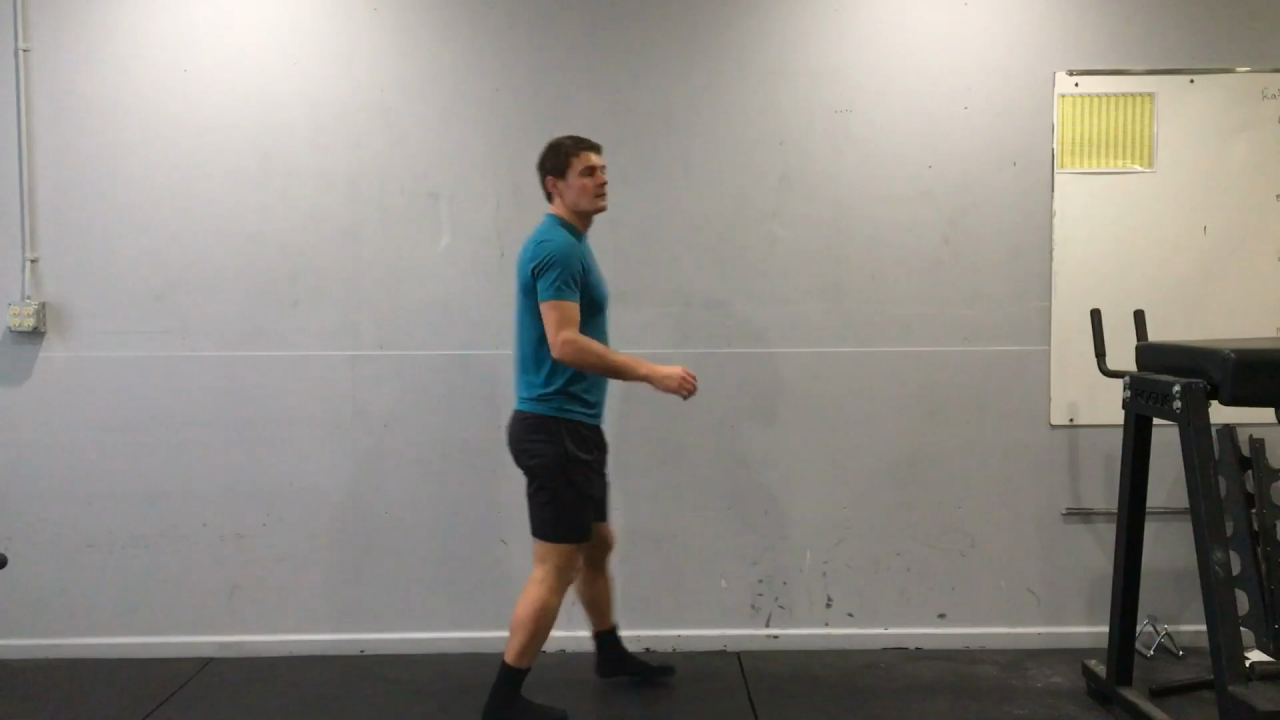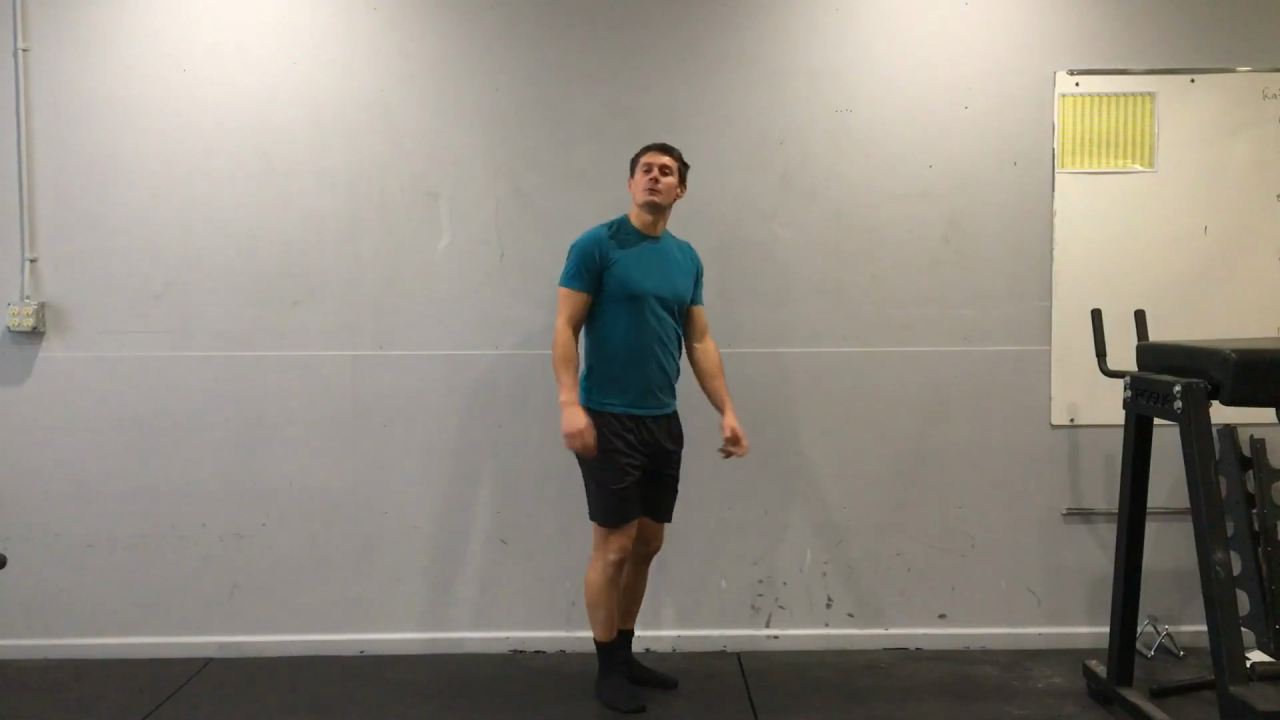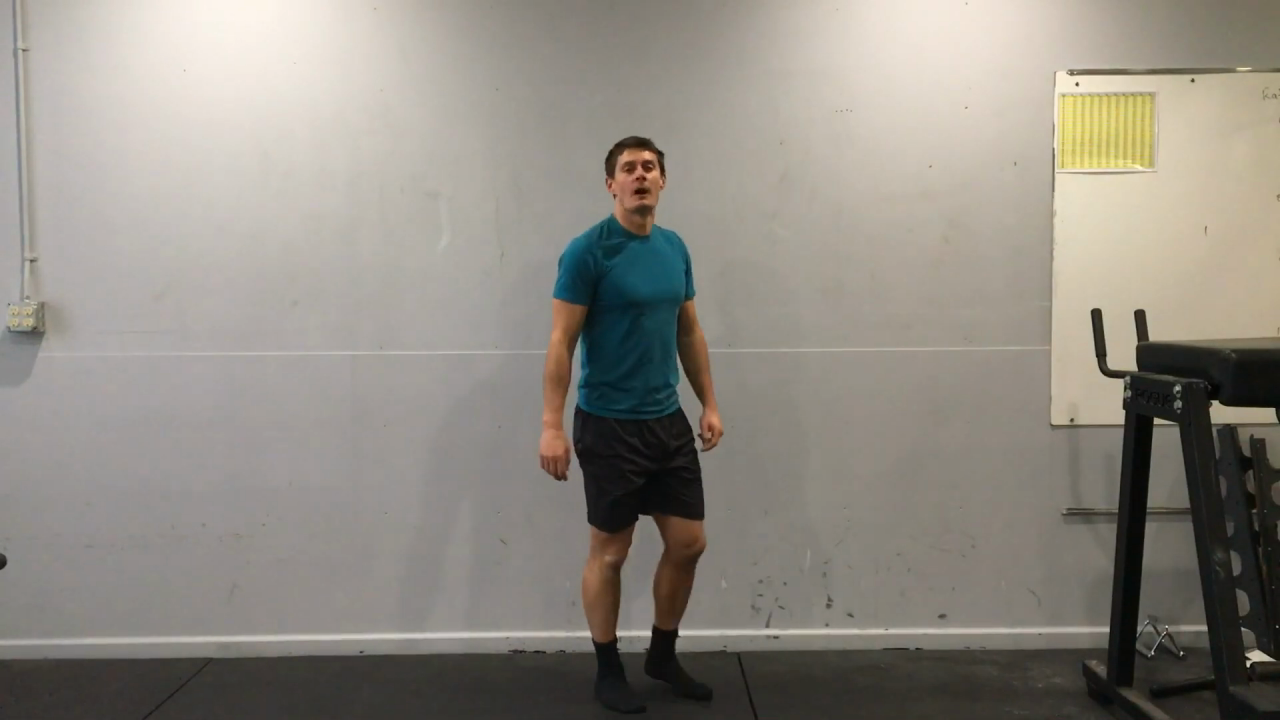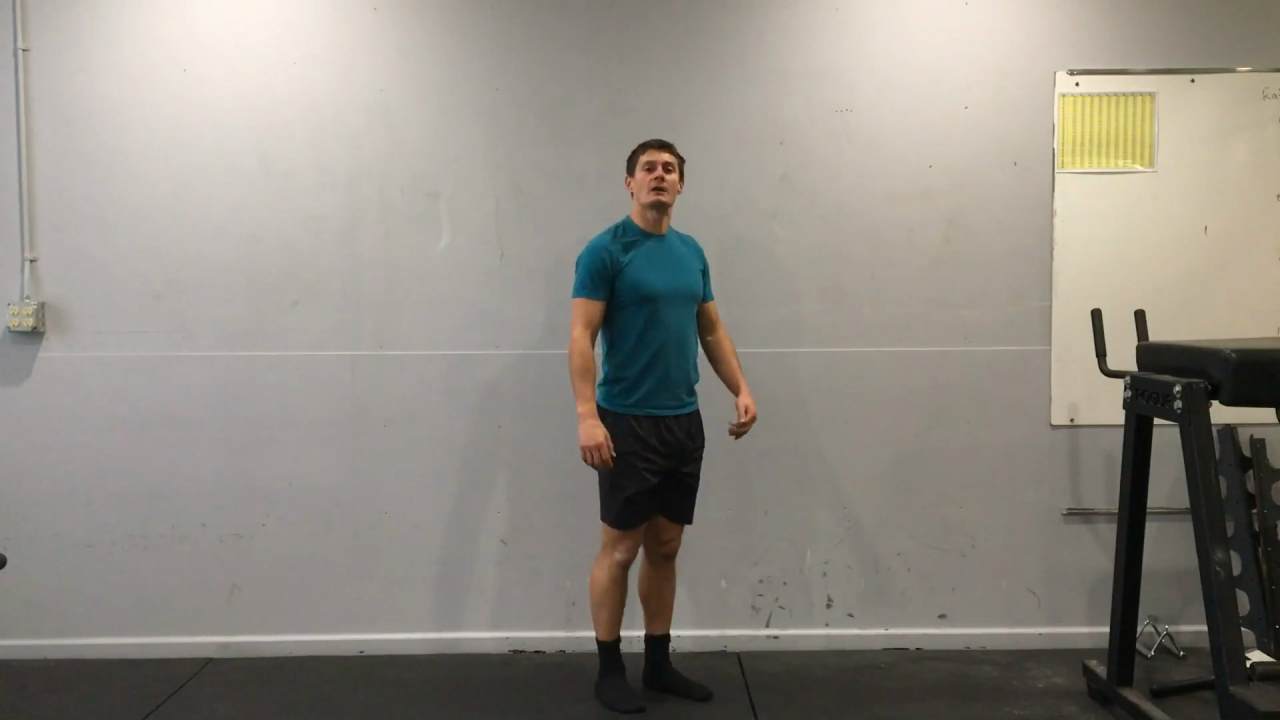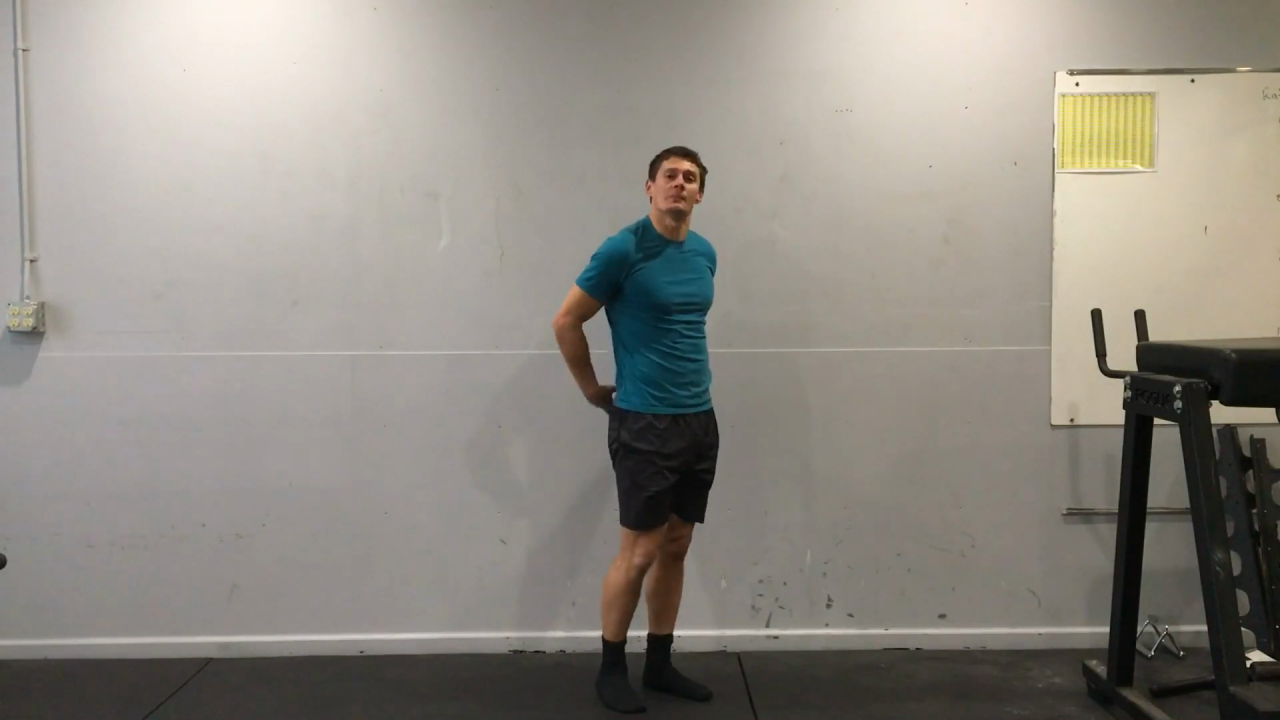
dt=0.7s
person 1, frame 1
left shoulder: (561, 244)
right shoulder: (557, 250)
right elbow: (565, 344)
right wrist: (654, 373)
left hip: (571, 429)
right hip: (554, 432)
left knee: (597, 544)
right knee: (557, 565)
left ankle: (610, 652)
person 1, frame 2
left shoulder: (686, 257)
right shoulder: (596, 245)
left elbow: (699, 340)
right elbow: (566, 329)
left wrist: (727, 411)
right wrist: (571, 405)
left hip: (662, 422)
right hip: (608, 422)
left knee: (647, 546)
right knee: (614, 548)
left ankle: (625, 654)
right ankle: (607, 668)
person 1, frame 3
left shoulder: (675, 248)
right shoulder: (588, 252)
left elbow: (689, 333)
right elbow: (562, 343)
left wrist: (710, 404)
right wrist: (552, 425)
left hip: (669, 422)
right hip: (610, 426)
left knee: (688, 544)
right knee: (610, 551)
left ankle: (663, 655)
right ankle: (609, 671)
person 1, frame 4
left shoulder: (691, 251)
right shoulder: (606, 250)
left elbow: (711, 330)
right elbow: (581, 336)
left wrist: (741, 389)
right wrist: (587, 415)
left hip: (684, 421)
right hip: (628, 424)
left knee: (665, 548)
right knee: (620, 549)
left ankle: (658, 664)
right ankle: (609, 671)
person 1, frame 5
left shoulder: (705, 253)
right shoulder: (623, 251)
right elbow: (566, 322)
right wrist: (591, 389)
left hip: (700, 421)
right hip: (644, 423)
left knee: (675, 547)
right knee: (640, 550)
left ankle: (659, 663)
right ankle: (611, 668)
